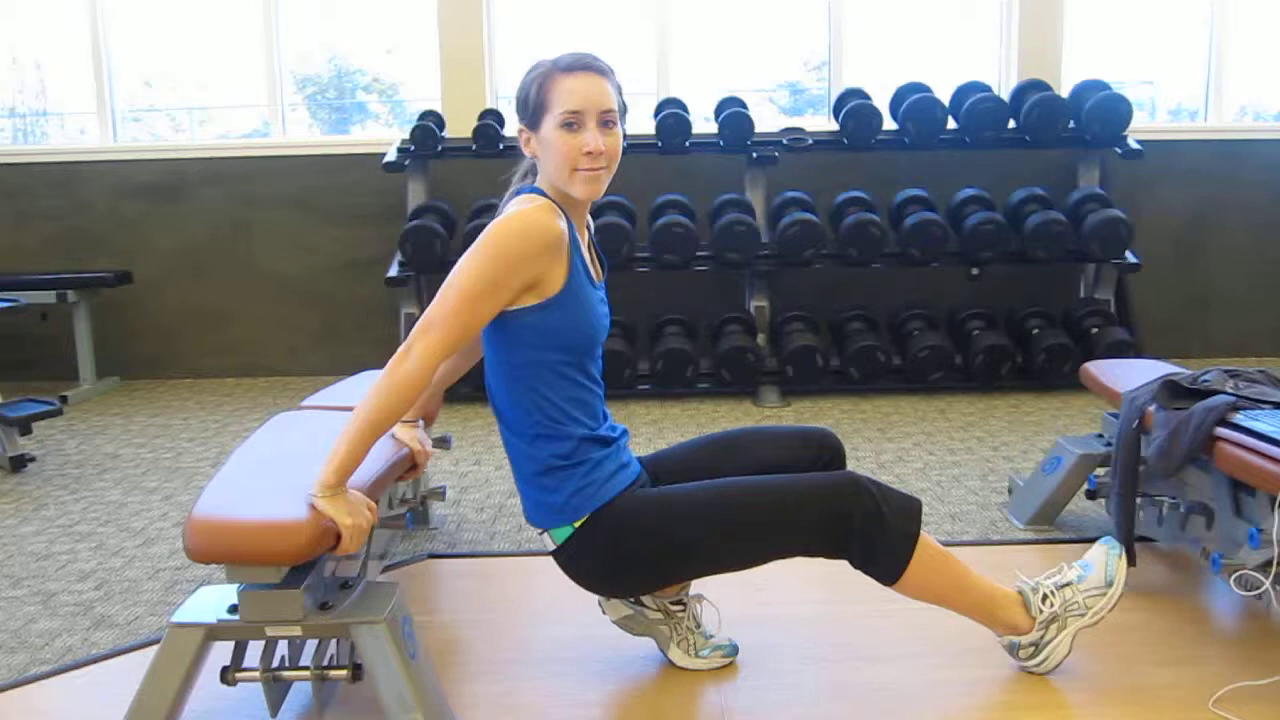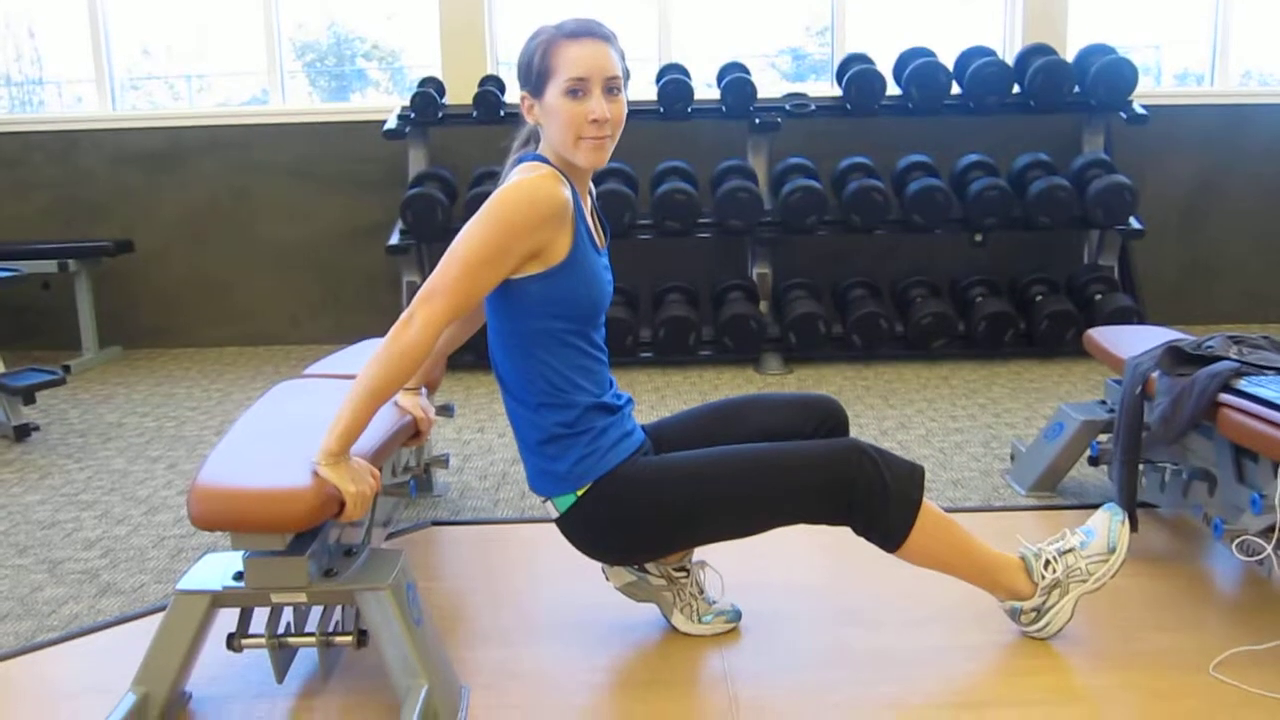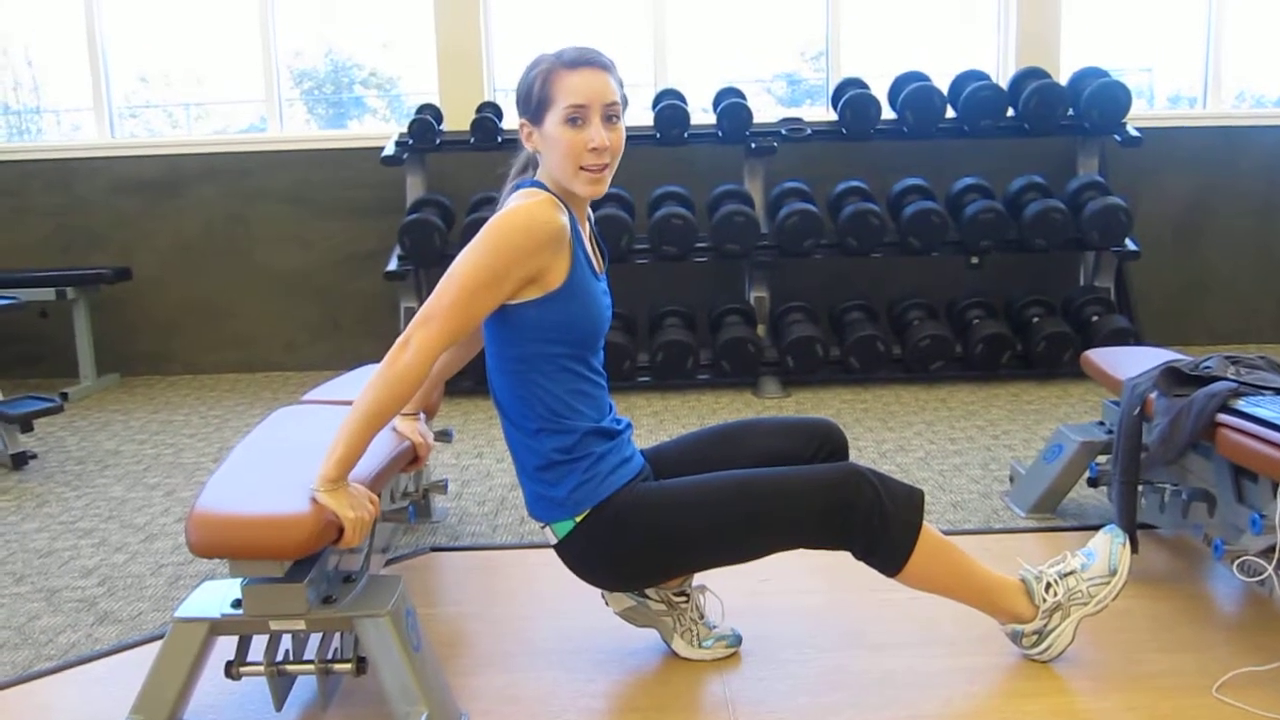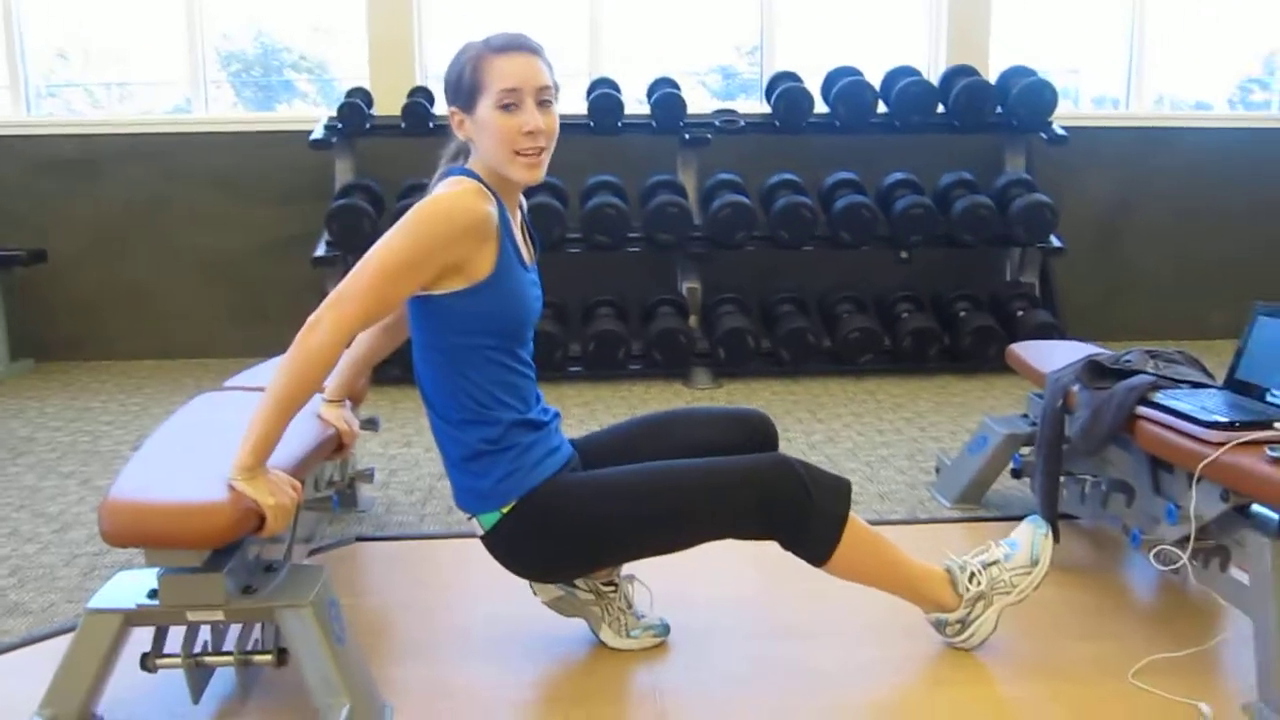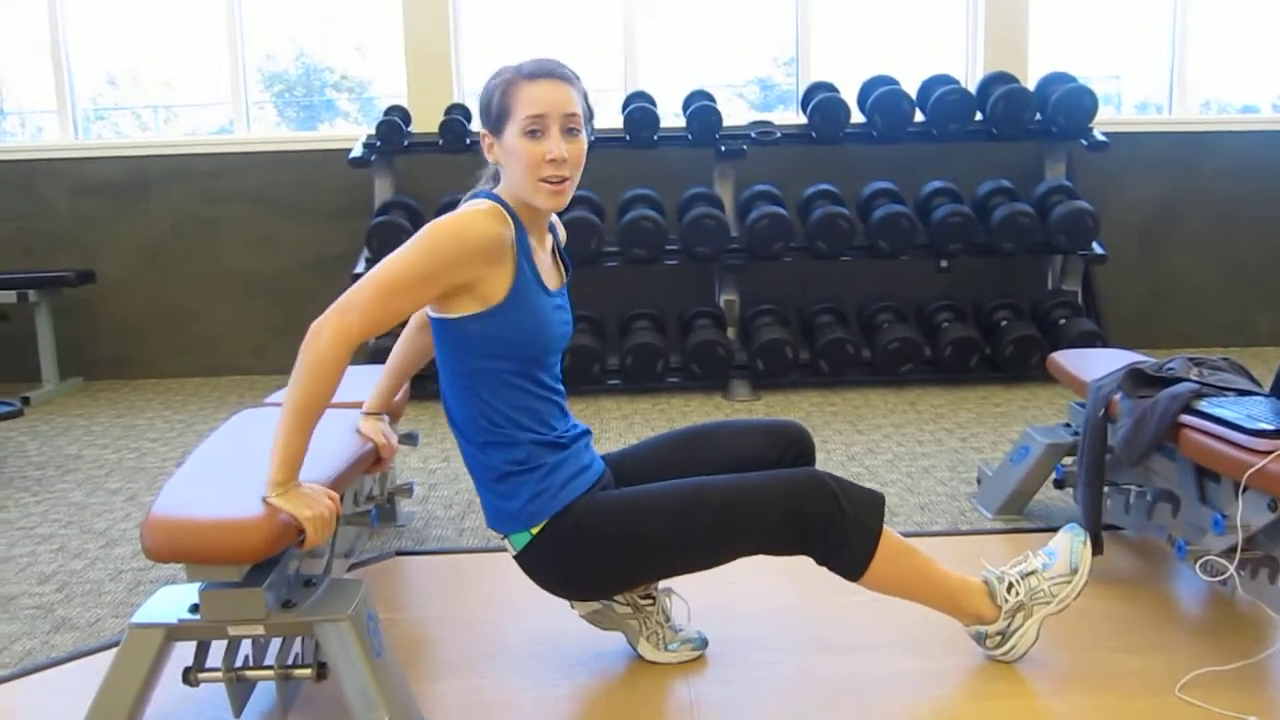
dt=1s
person 1, frame 1
left shoulder: (569, 221)
right shoulder: (531, 225)
left elbow: (474, 334)
right elbow: (423, 346)
left wrist: (418, 420)
right wrist: (333, 488)
left hip: (618, 484)
right hip: (599, 525)
left knee: (815, 452)
right knee: (849, 506)
left ankle: (658, 596)
right ankle: (1026, 620)
person 1, frame 2
left shoulder: (571, 188)
right shoulder: (536, 193)
left elbow: (474, 300)
right elbow: (426, 315)
left wrist: (418, 388)
right wrist: (335, 457)
left hip: (618, 452)
right hip: (600, 493)
left knee: (819, 419)
right knee: (851, 475)
left ankle: (663, 564)
right ankle: (1028, 586)
person 1, frame 3
left shoulder: (570, 214)
right shoulder: (533, 219)
left elbow: (469, 327)
right elbow: (420, 339)
left wrist: (415, 414)
right wrist: (333, 483)
left hip: (617, 476)
right hip: (599, 518)
left knee: (818, 443)
right knee: (851, 498)
left ankle: (662, 589)
right ankle: (1029, 609)
person 1, frame 4
left shoulder: (504, 205)
right shoulder: (460, 208)
left elbow: (403, 308)
right elbow: (332, 321)
left wrist: (339, 399)
right wrist: (252, 470)
left hip: (547, 468)
right hip: (527, 509)
left knee: (751, 434)
right knee: (781, 490)
left ankle: (591, 576)
right ankle: (953, 599)
person 1, frame 5
left shoulder: (546, 232)
right shoulder: (478, 230)
left elbow: (436, 314)
right elbow: (333, 329)
left wrist: (378, 412)
right wrist: (286, 485)
left hip: (584, 482)
right hip: (558, 528)
left knee: (784, 448)
right knee: (812, 503)
left ankle: (629, 593)
right ankle: (990, 611)
